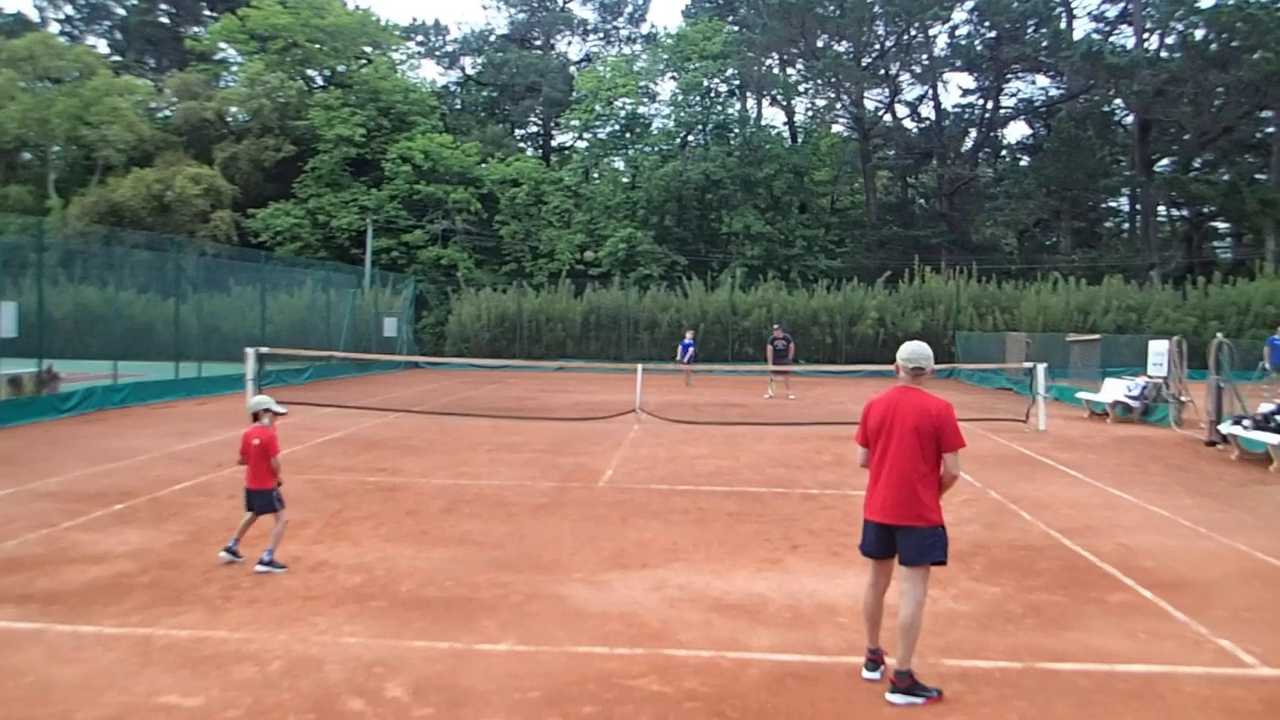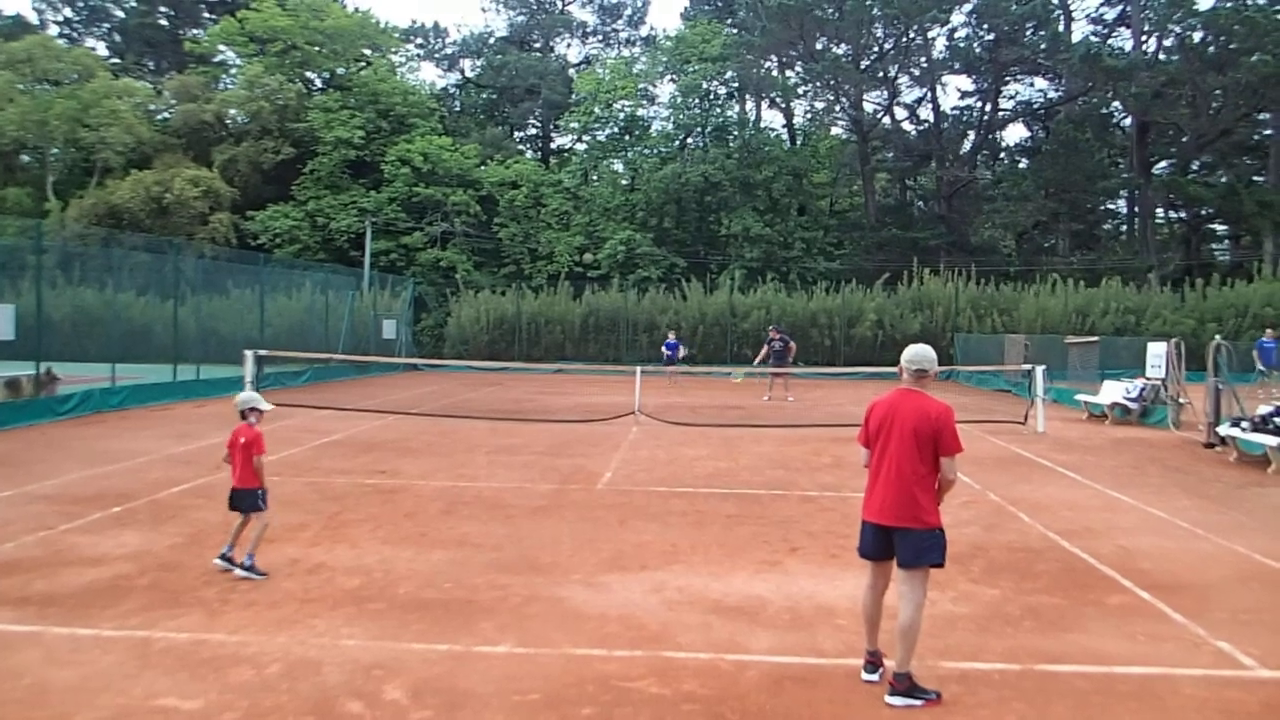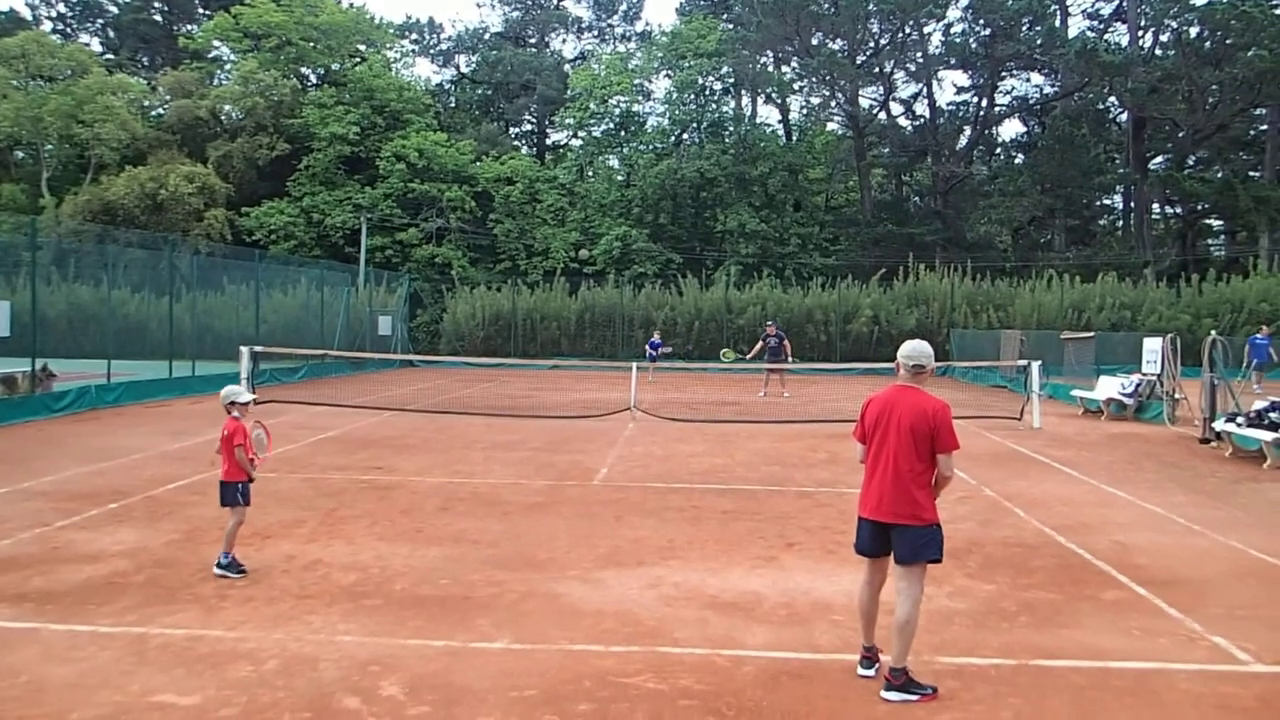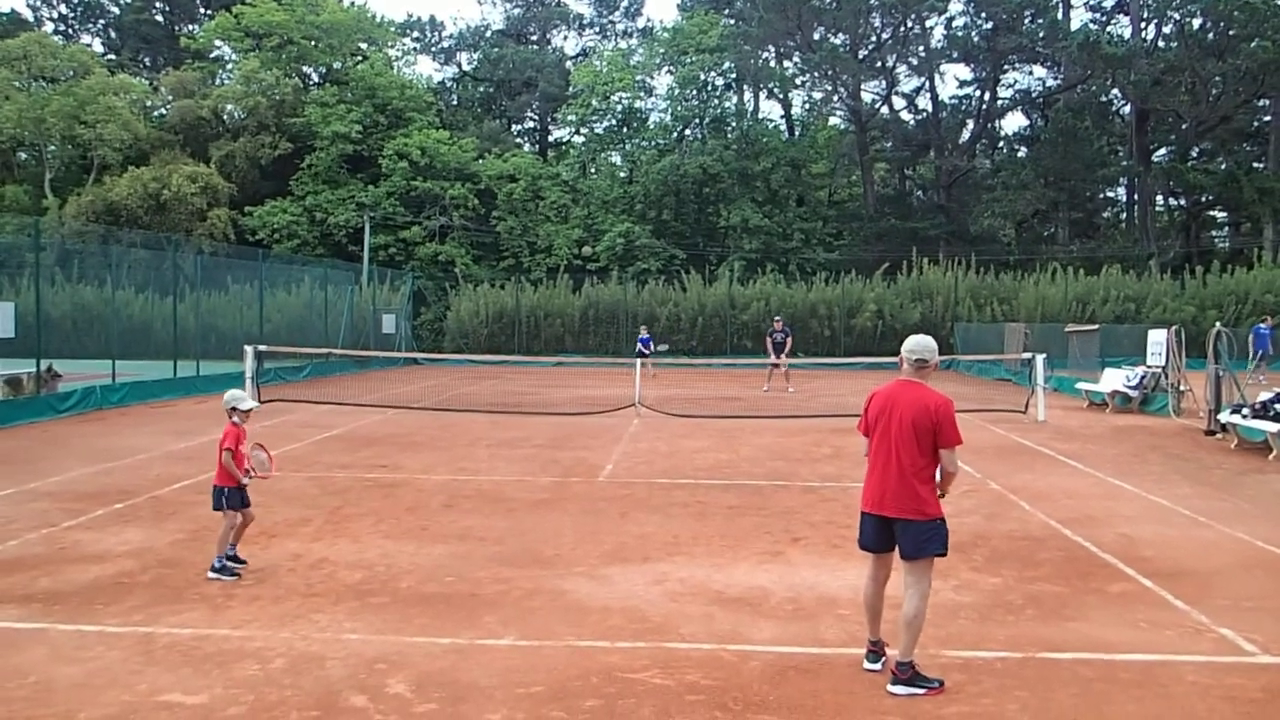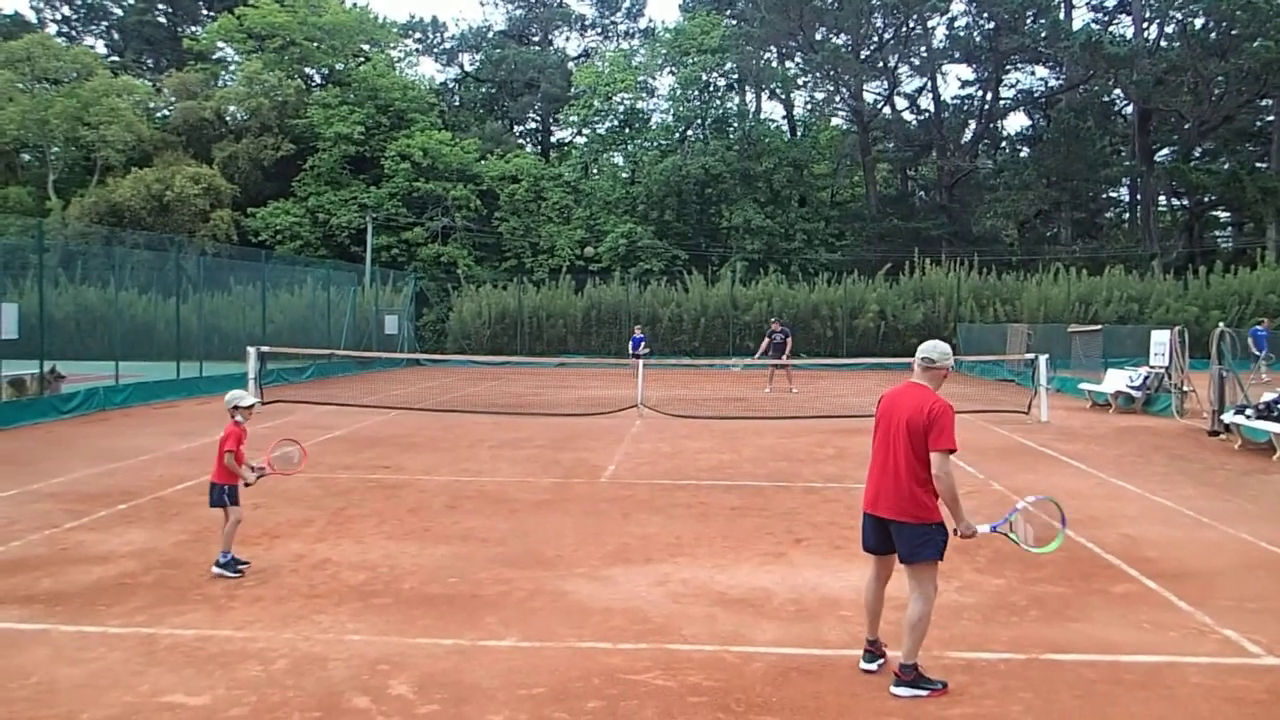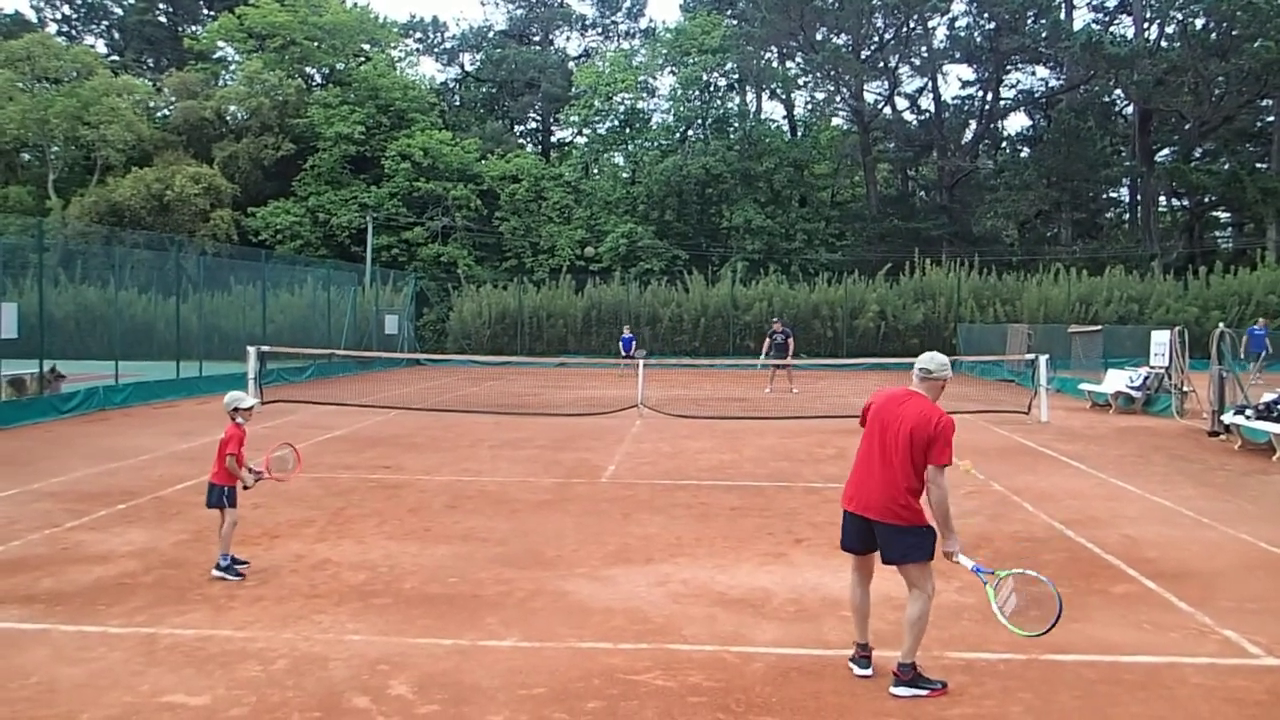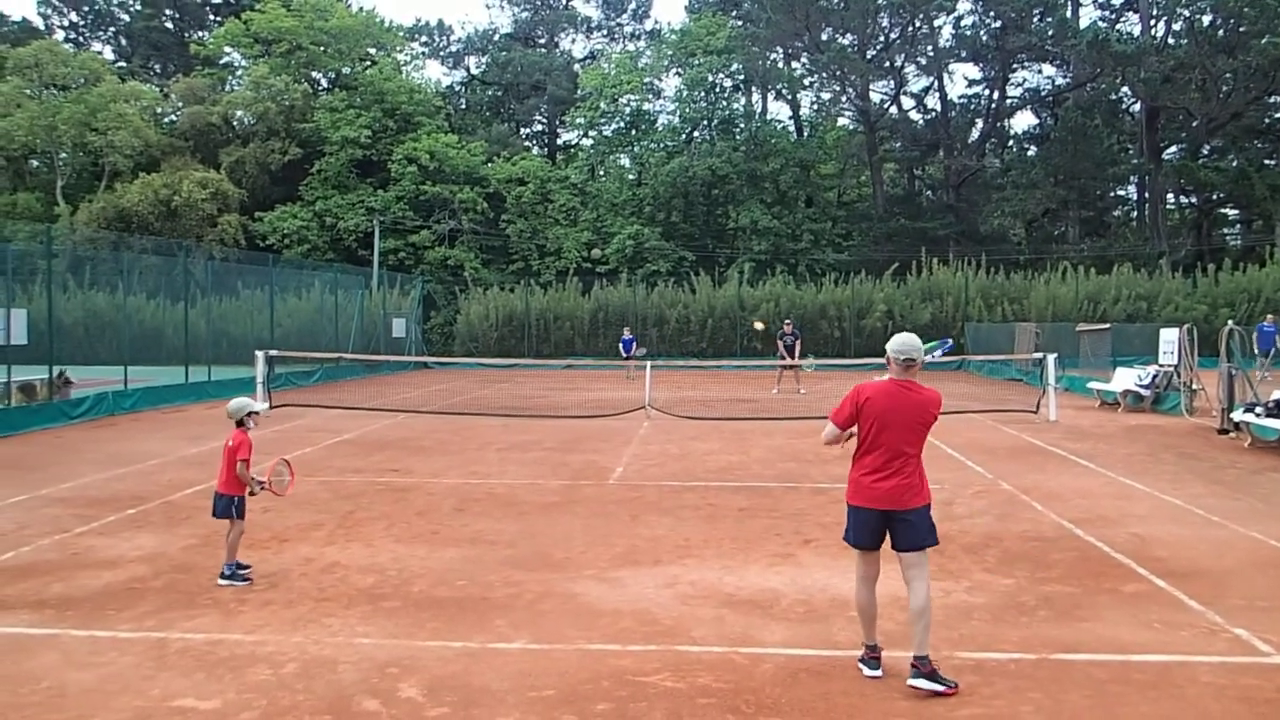
dt=0.4s
person 1, frame 1
left shoulder: (873, 405)
right shoulder: (939, 409)
left elbow: (863, 460)
right elbow: (952, 470)
right wrist: (934, 491)
left hip: (878, 509)
right hip: (919, 514)
left knee: (877, 581)
right knee: (913, 593)
left ankle: (873, 658)
right ankle: (901, 680)
person 1, frame 2
left shoulder: (877, 406)
right shoulder: (939, 413)
left elbow: (867, 460)
right elbow: (949, 474)
right wrist: (937, 497)
left hip: (877, 510)
right hip: (917, 516)
left knee: (876, 583)
right knee: (912, 595)
left ankle: (872, 659)
right ankle: (900, 682)
person 1, frame 3
left shoulder: (873, 402)
right shoulder: (936, 409)
left elbow: (862, 455)
right elbow: (945, 471)
right wrist: (932, 493)
left hip: (873, 506)
right hip: (914, 513)
left knee: (872, 579)
right knee: (909, 592)
left ankle: (868, 654)
right ankle: (896, 678)
person 1, frame 4
left shoulder: (876, 397)
right shoulder: (939, 404)
right elbow: (950, 466)
right wrist: (942, 488)
left hip: (876, 501)
right hip: (917, 507)
left knee: (877, 574)
right knee: (917, 587)
left ankle: (874, 649)
right ankle: (903, 671)
person 1, frame 5
left shoulder: (887, 397)
right shoulder: (938, 409)
right elbow: (940, 473)
right wrist: (961, 519)
left hip: (876, 502)
right hip: (914, 511)
left knee: (878, 575)
right knee: (923, 590)
left ankle: (871, 649)
right ankle: (906, 673)
person 1, frame 6
left shoulder: (879, 399)
right shoulder: (940, 421)
right elbow: (935, 485)
right wrist: (948, 535)
left hip: (856, 502)
right hip: (899, 513)
left knee: (861, 575)
right knee: (922, 589)
left ankle: (862, 654)
right ankle: (905, 673)
person 1, frame 7
left shoulder: (864, 392)
right shoulder: (932, 400)
left elbow: (828, 438)
left wrist: (850, 433)
left hip: (864, 497)
right hip: (910, 500)
left knee: (866, 577)
right knee: (918, 580)
left ankle: (871, 654)
right ankle: (920, 664)
person 2, frame 1
left shoulder: (247, 434)
right shoulder: (270, 435)
left elbow: (241, 460)
right elbow: (275, 463)
right wrist: (278, 478)
left hip: (251, 485)
right hip: (266, 486)
left knee: (252, 515)
right knee: (282, 519)
left ankle: (231, 548)
right ankle: (267, 560)
person 2, frame 2
left shoulder: (236, 431)
right shoulder: (256, 433)
left elbow: (227, 458)
right elbow: (258, 463)
right wrist: (263, 483)
left hip: (238, 484)
right hip: (252, 486)
left knee: (245, 518)
right knee: (262, 522)
left ankle: (226, 555)
right ankle: (247, 564)
person 2, frame 3
left shoulder: (229, 425)
right shoulder: (238, 426)
left elbow: (220, 449)
right elbow: (240, 456)
right wrist: (251, 472)
left hip: (230, 478)
right hip: (236, 479)
left knee: (237, 518)
right knee: (238, 518)
left ankle: (227, 556)
right ankle: (223, 563)
person 2, frame 4
left shoulder: (240, 429)
right shoulder: (232, 431)
right elbow: (225, 459)
left wrist: (243, 469)
right wrist: (241, 478)
left hip: (235, 484)
right hip: (226, 485)
left knee: (248, 516)
right knee: (230, 522)
left ankle: (229, 552)
right ankle: (217, 566)
person 2, frame 5
left shoulder: (241, 429)
right shoulder: (234, 431)
right elbow: (228, 460)
left wrist: (251, 468)
right wrist: (245, 477)
left hip: (229, 482)
right hip: (224, 482)
left knee: (230, 518)
right knee: (235, 517)
left ankle: (227, 557)
right ankle: (222, 561)
person 2, frame 6
left shoulder: (238, 430)
right shoulder: (235, 433)
right elbow: (230, 463)
left wrist: (250, 469)
right wrist: (245, 480)
left hip: (224, 482)
right hip: (223, 483)
left knee: (226, 519)
right knee: (231, 520)
left ankle: (226, 557)
right ankle: (222, 565)
person 2, frame 7
left shoulder: (235, 436)
right shoulder: (244, 440)
right elbow: (240, 470)
left wrist: (252, 479)
right wrist: (252, 486)
left hip: (226, 489)
right hip: (233, 492)
left knee: (235, 527)
right knee: (237, 529)
left ankle: (231, 563)
right ankle: (228, 572)
